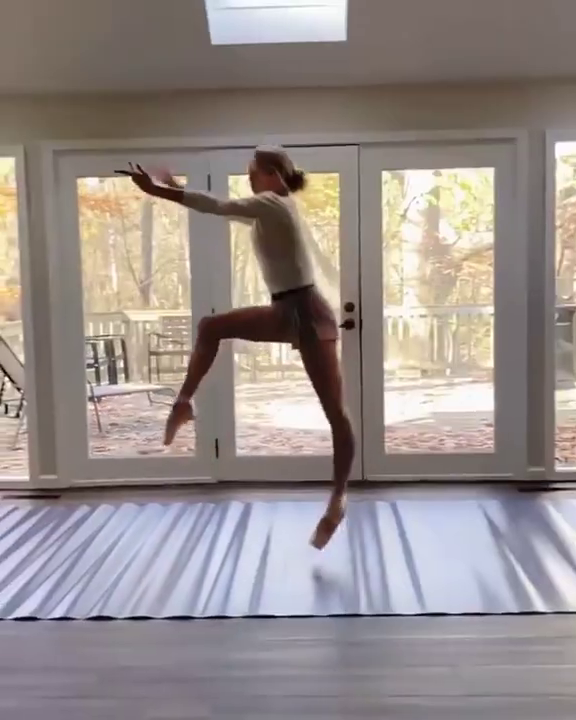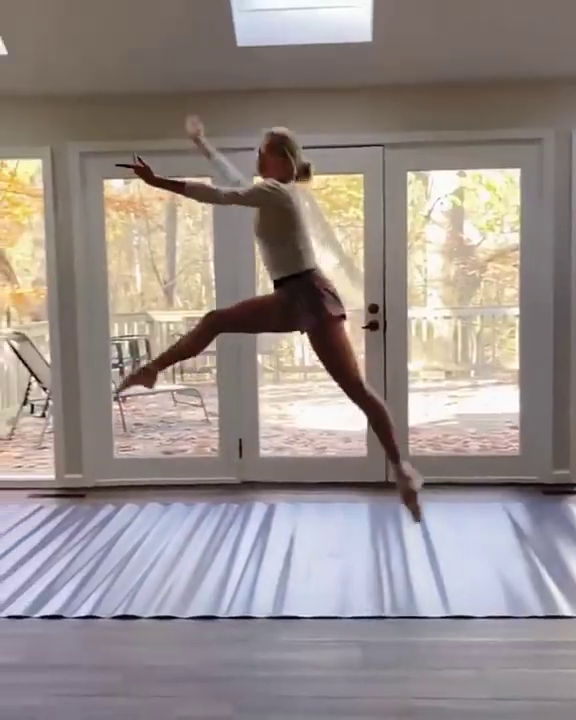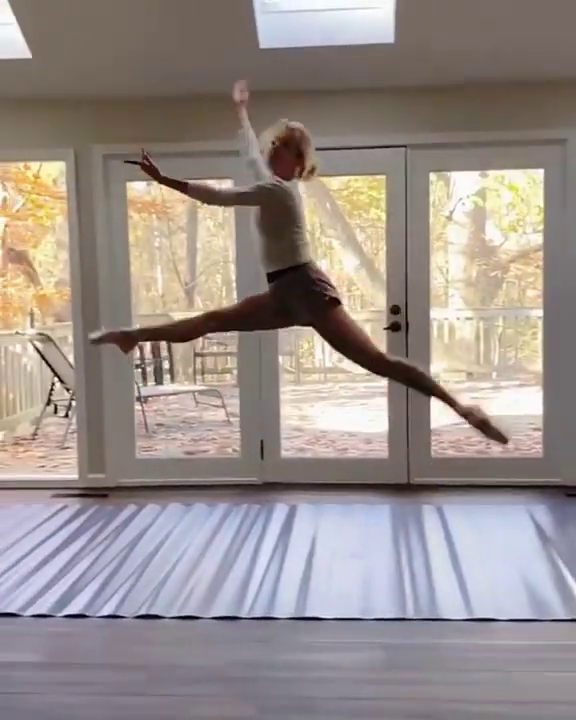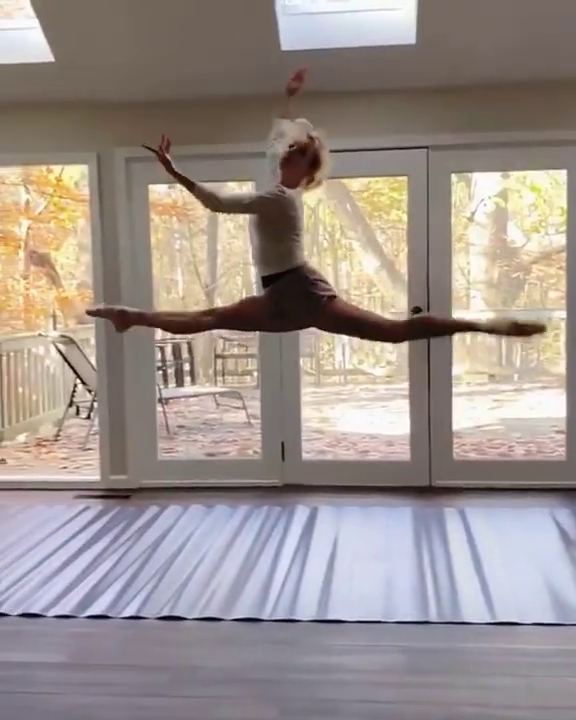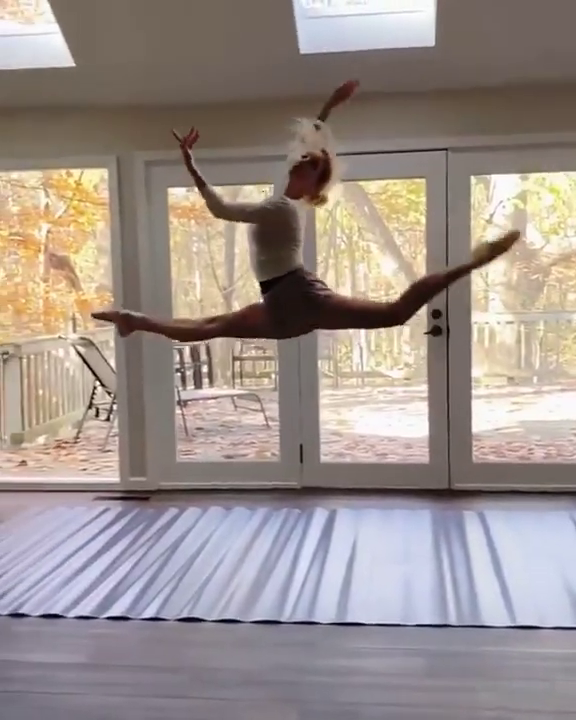
dt=0.4s
person 1, frame 1
left shoulder: (273, 204)
right shoulder: (270, 209)
left elbow: (216, 206)
right elbow: (221, 204)
left wrist: (158, 190)
right wrist: (175, 184)
left hip: (307, 313)
right hip: (285, 312)
left knee: (334, 410)
right knee: (211, 327)
left ankle: (337, 500)
right ankle: (183, 403)
person 1, frame 2
left shoulder: (275, 193)
right shoulder: (266, 190)
left elbow: (217, 195)
right elbow: (233, 176)
left wrist: (159, 181)
right wrist: (202, 143)
left hip: (311, 297)
right hip: (286, 298)
left knee: (357, 389)
right knee: (215, 321)
left ankle: (401, 469)
right ankle: (150, 370)
person 1, frame 3
left shoulder: (278, 192)
right shoulder: (272, 182)
left elbow: (218, 194)
right elbow: (251, 150)
left wrist: (165, 179)
right wrist: (241, 109)
left hip: (307, 291)
right hip: (283, 293)
left knee: (380, 362)
right knee: (210, 320)
left ankle: (459, 404)
right ankle: (134, 335)
person 1, frame 4
left shoulder: (279, 197)
right shoulder: (280, 191)
left elbow: (217, 202)
right elbow: (277, 133)
left wrist: (174, 172)
right wrist: (289, 96)
left hip: (303, 293)
right hip: (281, 300)
left knee: (399, 331)
right knee: (205, 318)
person 1, frame 5
left shoulder: (279, 207)
right shoulder: (286, 202)
left elbow: (219, 209)
right elbow: (310, 140)
left wrist: (191, 166)
right wrist: (331, 104)
left hip: (302, 298)
right hip: (284, 309)
left knee: (398, 312)
right knee: (204, 328)
